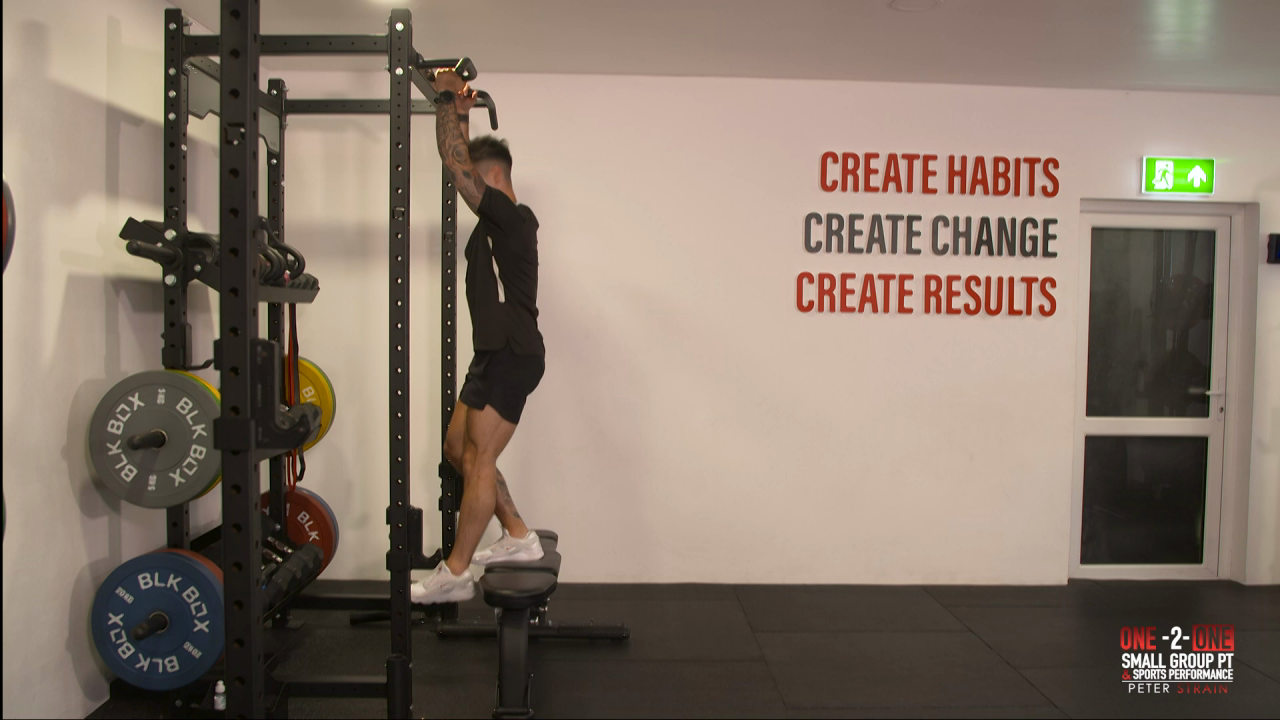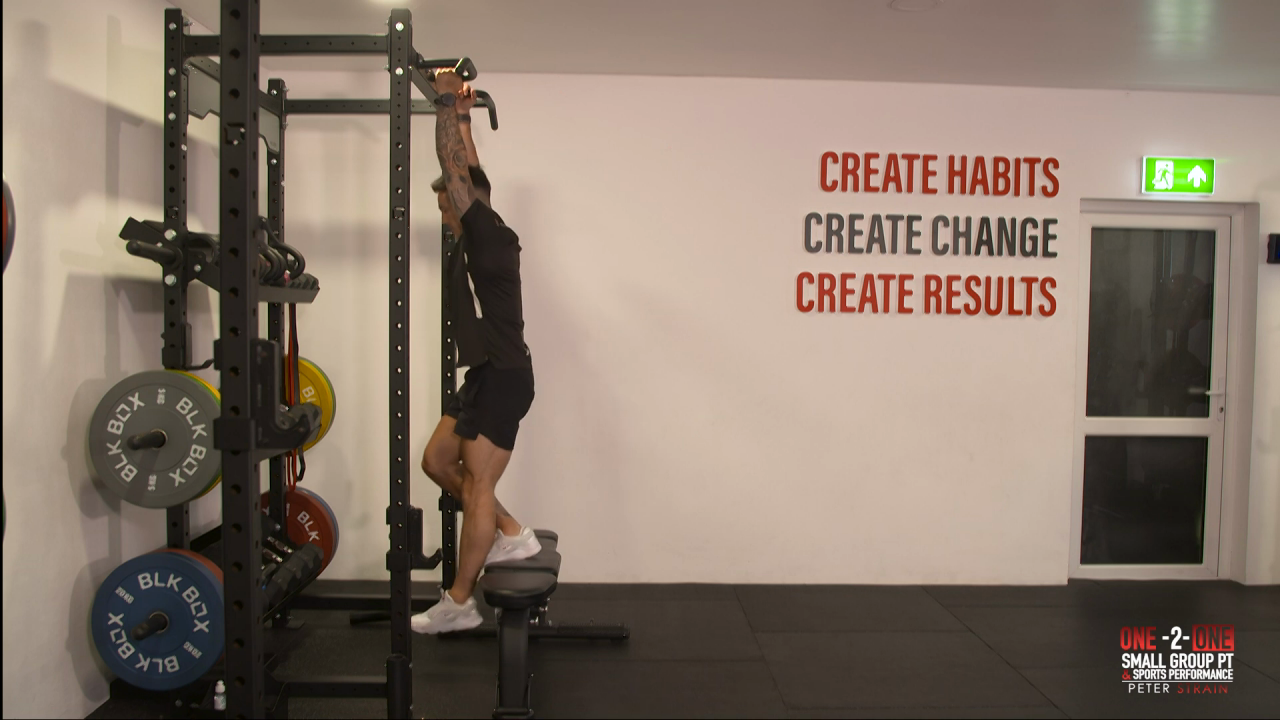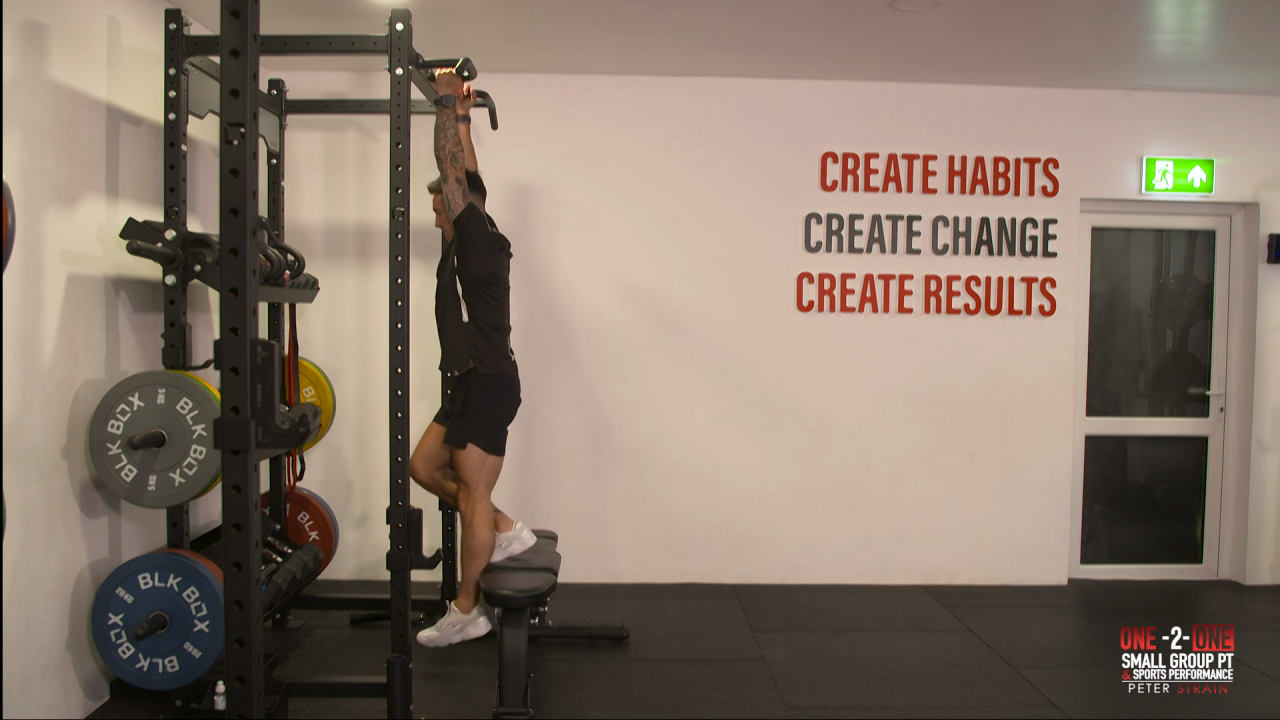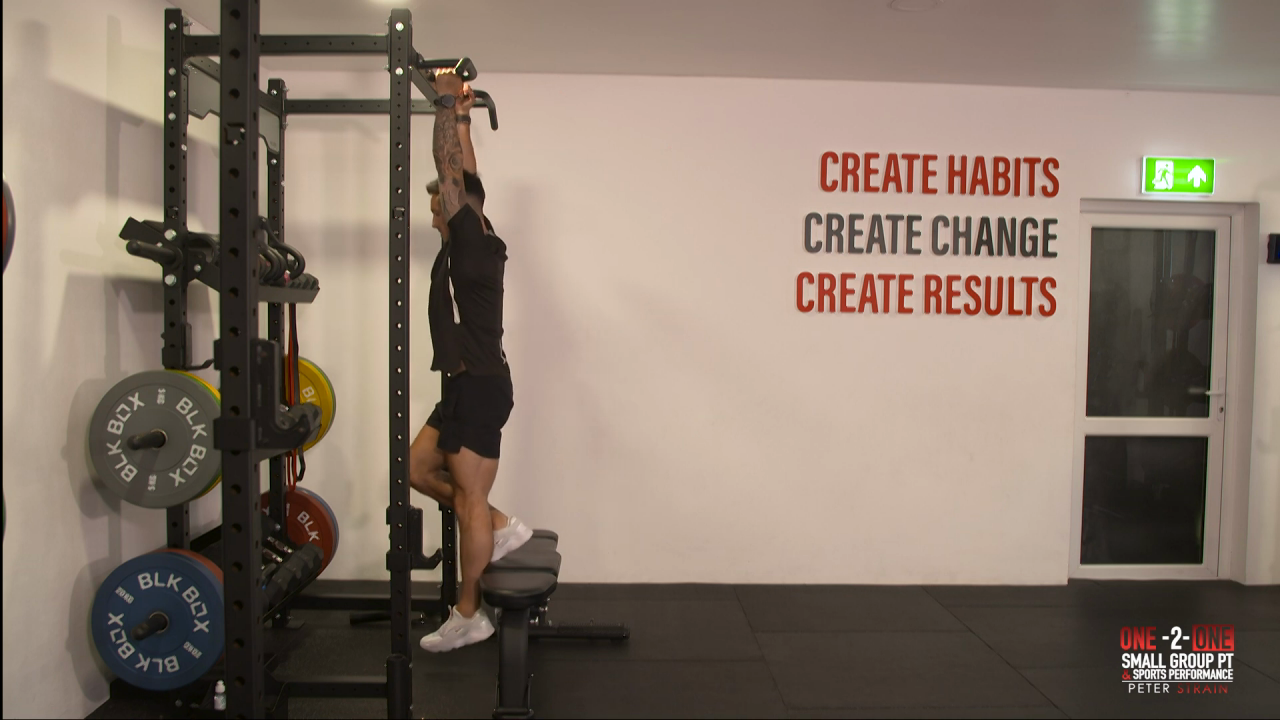
dt=0.4s
person 1, frame 1
left shoulder: (511, 217)
right shoulder: (494, 221)
left elbow: (455, 162)
right elbow: (465, 161)
left wrist: (446, 99)
right wrist: (459, 111)
left hip: (514, 355)
right hip: (494, 354)
left knee: (477, 458)
right knee: (460, 448)
left ankle: (456, 572)
right ankle: (518, 536)
person 1, frame 2
left shoulder: (487, 235)
right shoulder: (480, 239)
left elbow: (454, 168)
right elbow: (466, 171)
left wrist: (447, 102)
right wrist: (461, 115)
left hip: (501, 379)
right hip: (486, 377)
left knee: (477, 487)
right knee: (437, 461)
left ankle: (459, 601)
right ankle: (511, 535)
person 1, frame 3
left shoulder: (477, 239)
right shoulder: (475, 242)
left elbow: (452, 170)
right elbow: (464, 173)
left wrist: (448, 104)
right wrist: (461, 116)
left hip: (487, 384)
right hip: (473, 382)
left knee: (472, 495)
right knee: (424, 466)
left ankle: (465, 613)
right ankle: (504, 531)
person 1, frame 4
left shoulder: (471, 239)
right shoulder: (472, 241)
left elbow: (450, 170)
right elbow: (462, 174)
left wrist: (448, 105)
right wrist: (461, 116)
left hip: (478, 387)
right hip: (468, 385)
left knee: (469, 499)
right knee: (418, 470)
left ankle: (468, 617)
right ankle: (501, 527)
